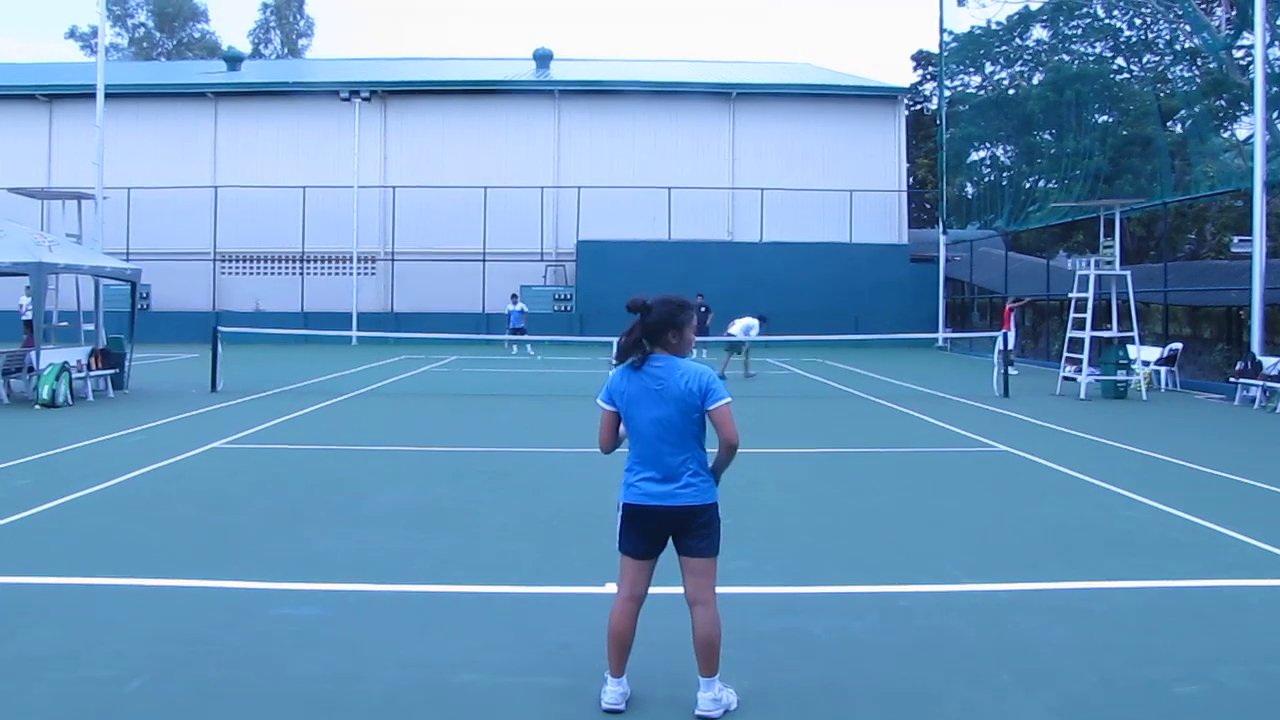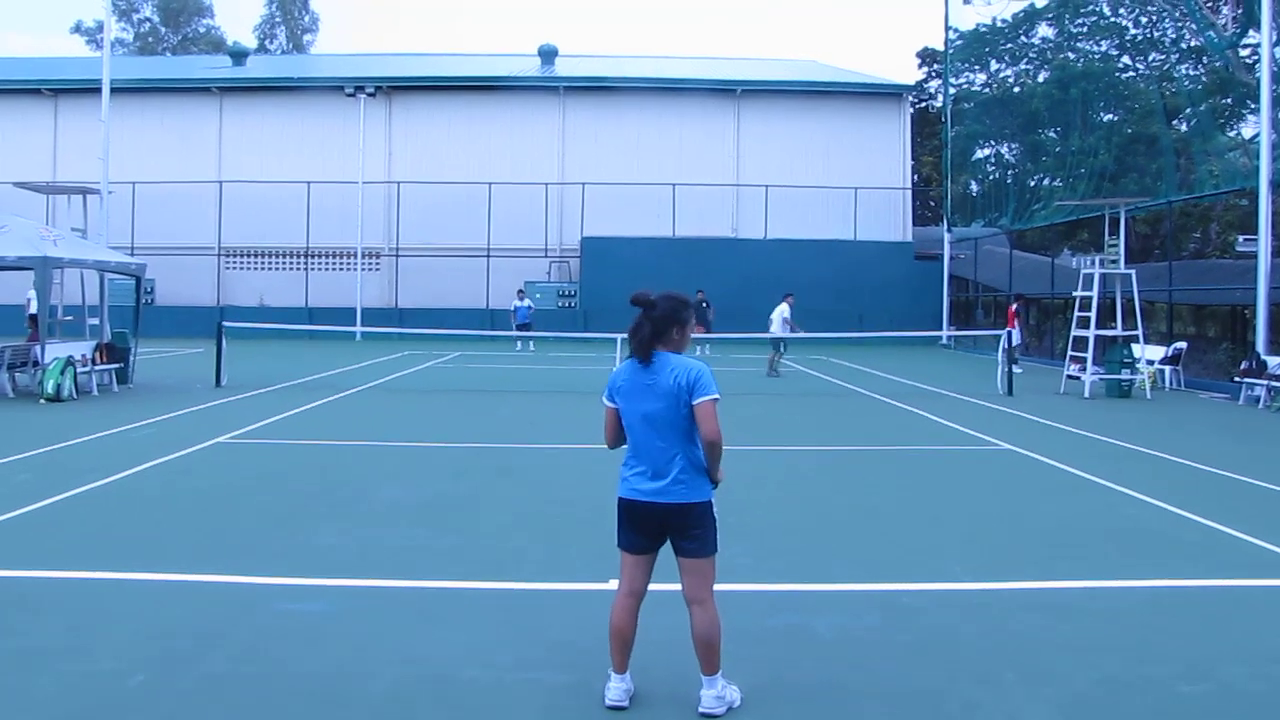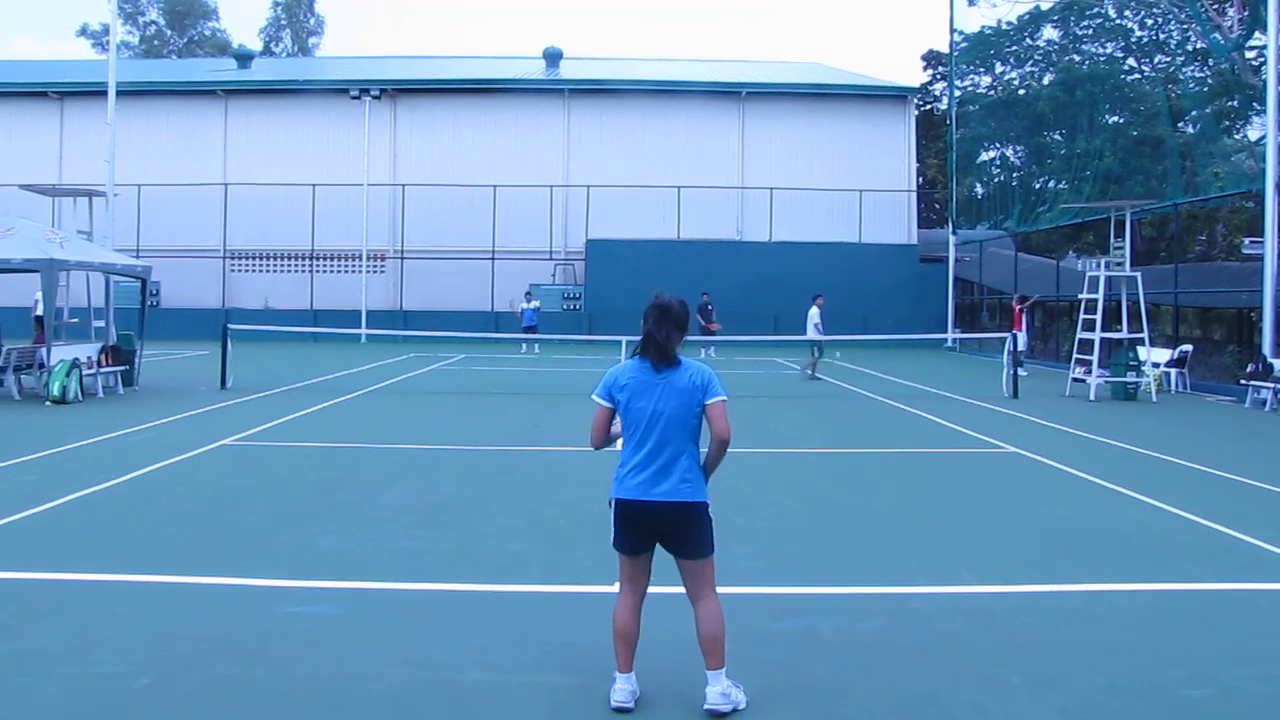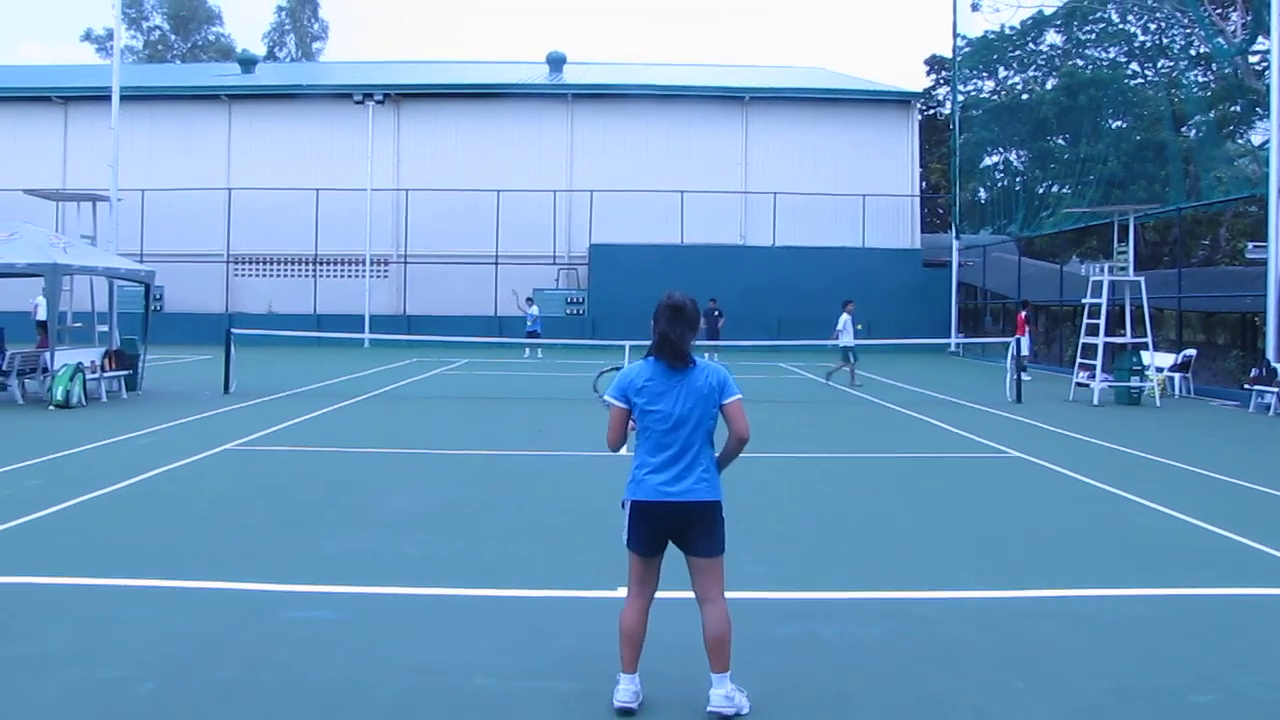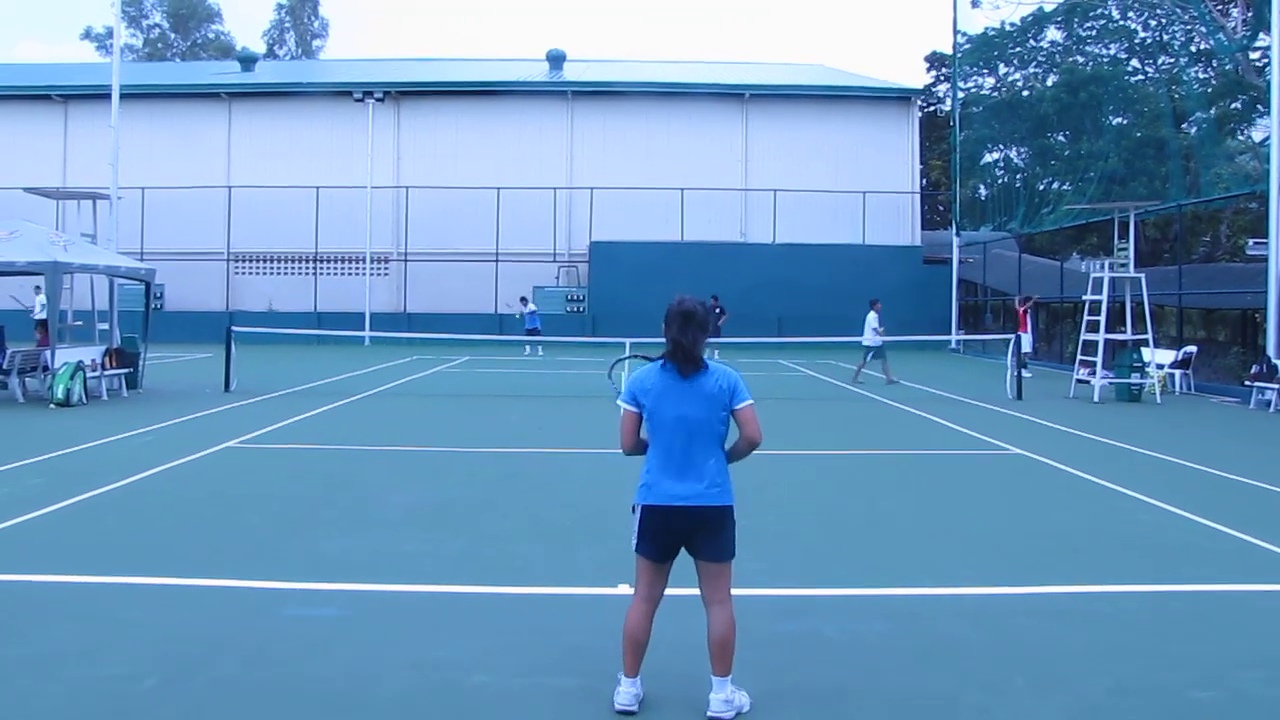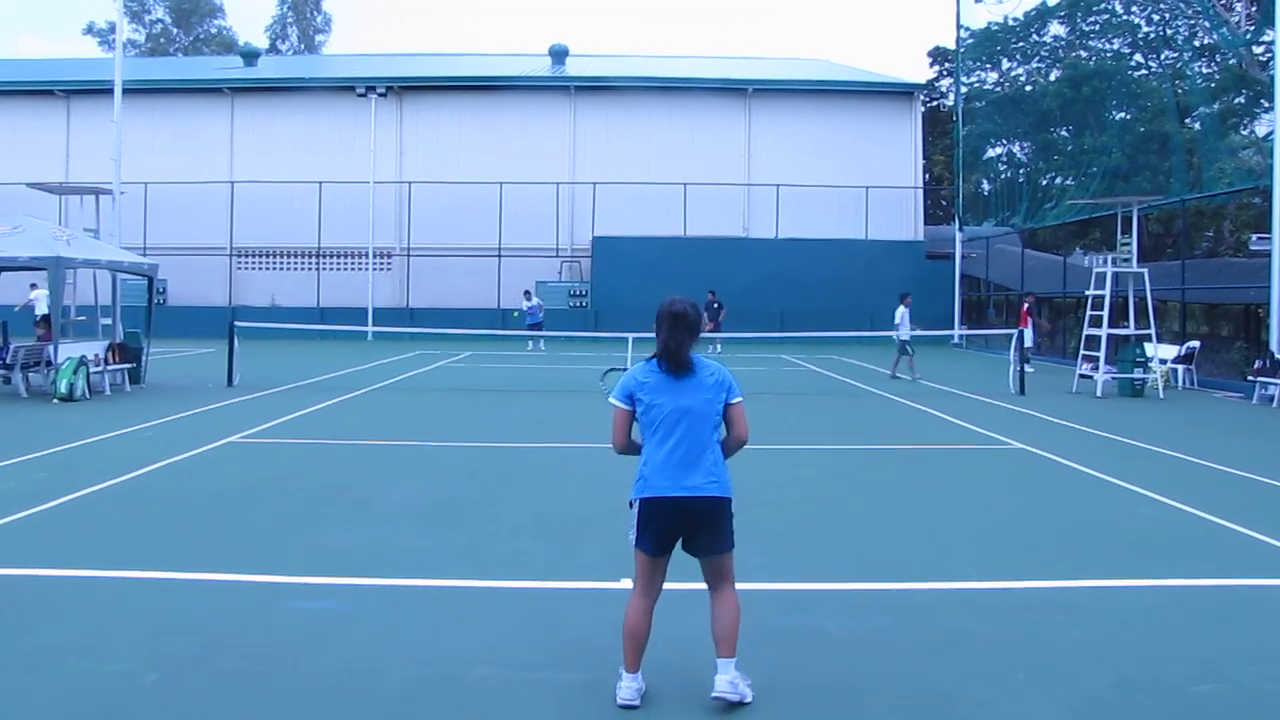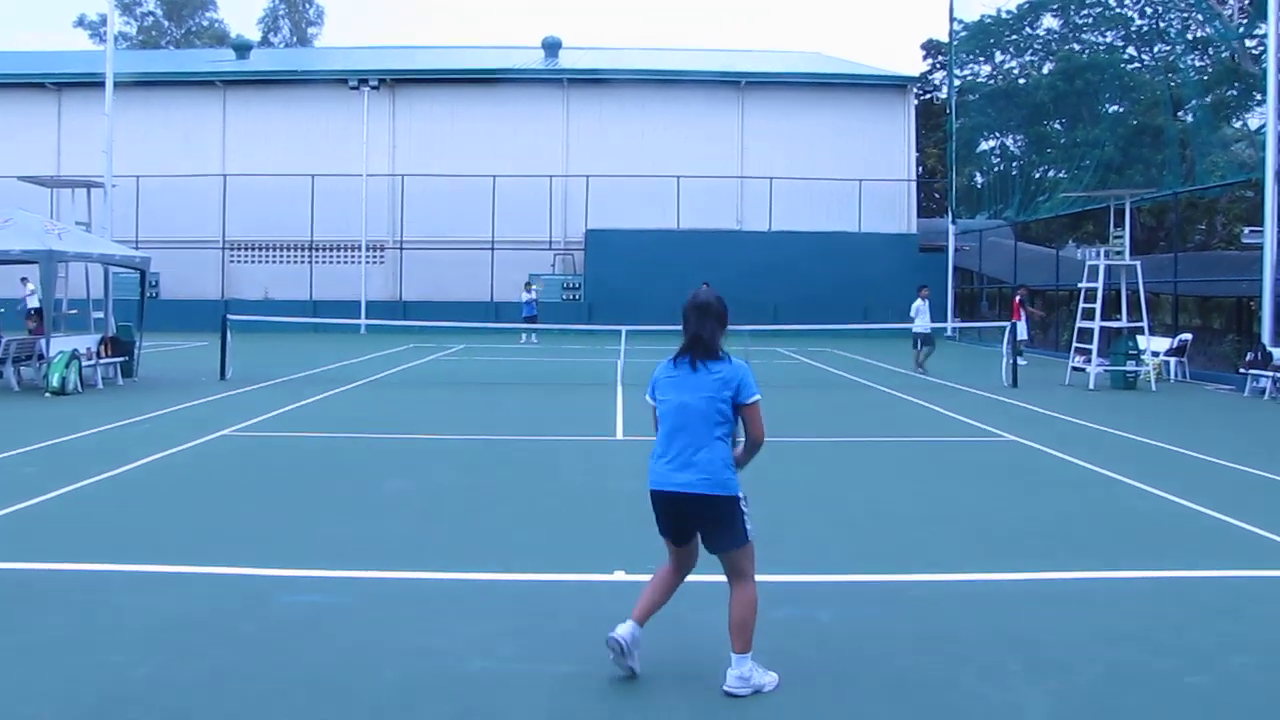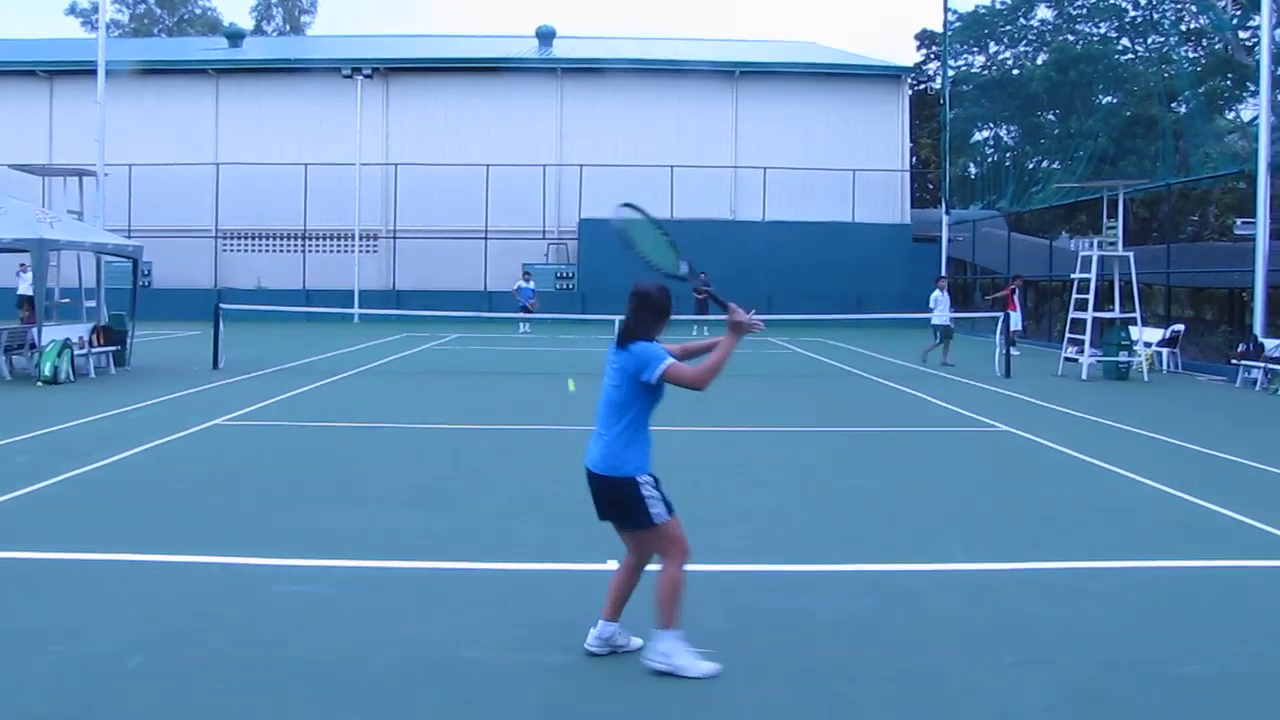
dt=0.4s
person 1, frame 1
left shoulder: (620, 379)
right shoulder: (701, 377)
left elbow: (606, 444)
right elbow: (730, 441)
right wrist: (714, 473)
left hip: (639, 503)
right hip: (695, 504)
left knee: (628, 597)
right knee: (702, 600)
left ankle: (615, 686)
person 1, frame 2
left shoulder: (621, 375)
right shoulder: (693, 372)
left elbow: (613, 439)
right elbow: (711, 437)
right wrist: (713, 472)
left hip: (634, 499)
right hip: (688, 500)
left knee: (628, 593)
right knee: (700, 598)
left ankle: (618, 682)
person 1, frame 3
left shoulder: (618, 375)
right shoulder: (701, 375)
left elbow: (598, 439)
right elbow: (722, 436)
right wrist: (705, 473)
left hip: (631, 500)
right hip: (686, 501)
left knee: (630, 592)
right knee: (704, 595)
left ankle: (624, 684)
right ankle: (718, 688)
person 1, frame 4
left shoulder: (631, 376)
right shoulder: (716, 376)
left elbow: (614, 442)
right elbow: (741, 434)
left hip: (646, 500)
right hip: (702, 501)
left knee: (638, 595)
right knee: (711, 597)
left ankle: (627, 686)
person 1, frame 5
left shoulder: (641, 380)
right shoulder: (727, 379)
left elbow: (629, 445)
right elbow: (752, 438)
left hip: (657, 504)
right hip: (712, 505)
left knee: (644, 599)
right knee: (718, 601)
person 1, frame 6
left shoulder: (635, 378)
right shoulder: (719, 376)
left elbow: (620, 443)
right elbow: (739, 436)
left hip: (654, 496)
right hip: (711, 496)
left knee: (644, 592)
right knee: (723, 587)
left ankle: (630, 682)
right ankle: (727, 677)
person 1, frame 7
left shoulder: (663, 372)
right shoulder: (735, 372)
right elbow: (756, 437)
right wrist: (738, 460)
left hip: (664, 488)
right hip: (716, 490)
left knee: (679, 565)
right knee: (742, 578)
left ankle: (629, 630)
right ankle: (741, 670)
person 1, frame 8
left shoulder: (625, 347)
right shoulder: (643, 353)
left elbow: (676, 353)
right elbow: (698, 381)
left wrist: (724, 337)
right wrist: (732, 337)
left hip: (602, 468)
right hip: (625, 472)
left knee: (638, 551)
right knee: (675, 553)
left ankle: (605, 631)
right ankle: (666, 646)
